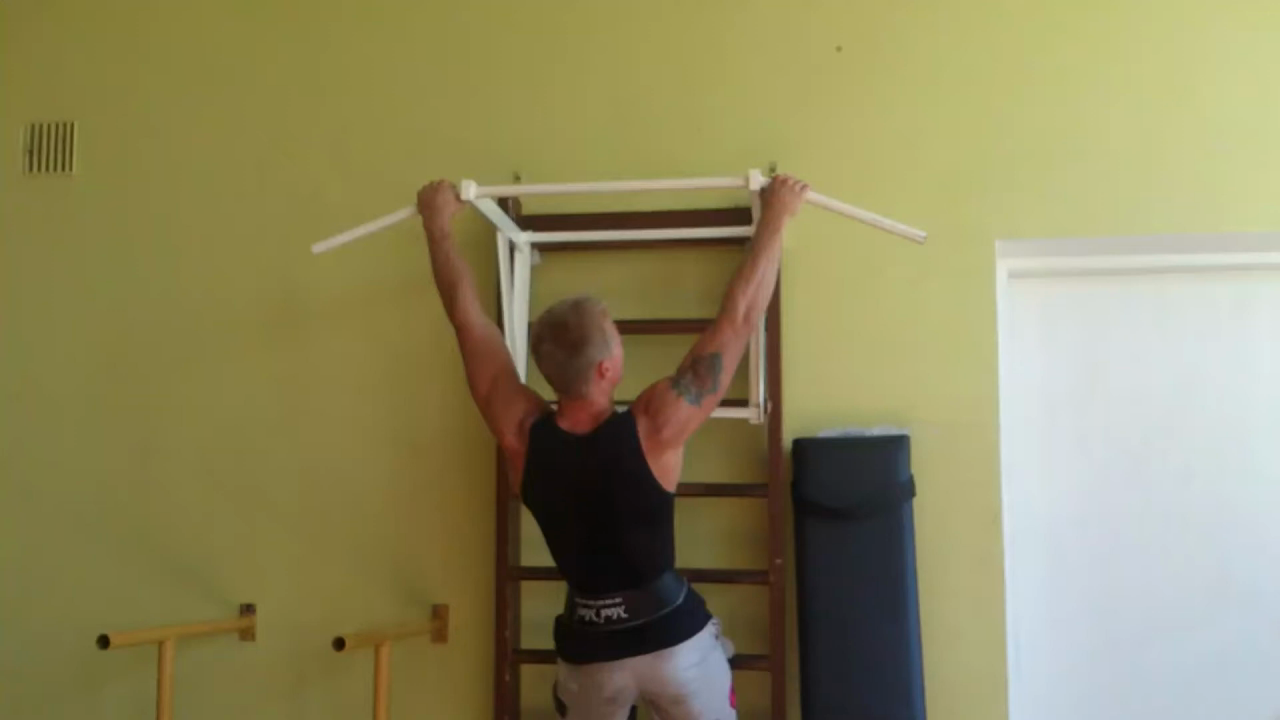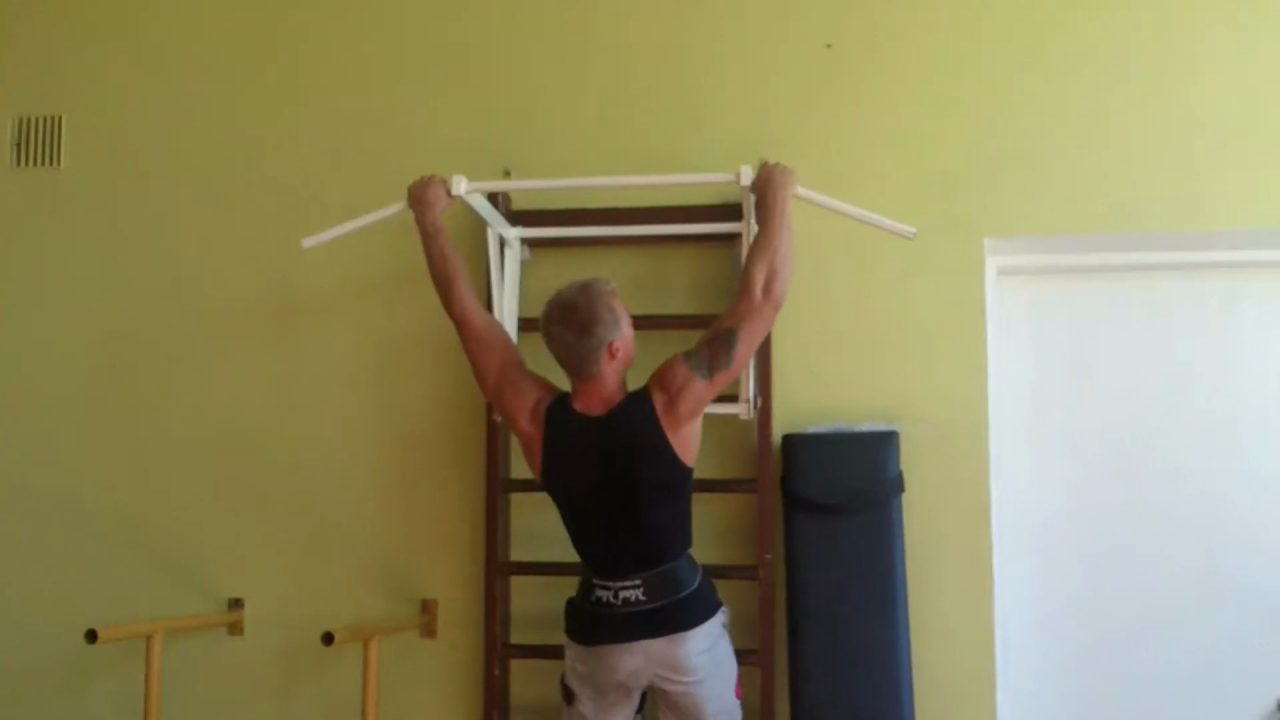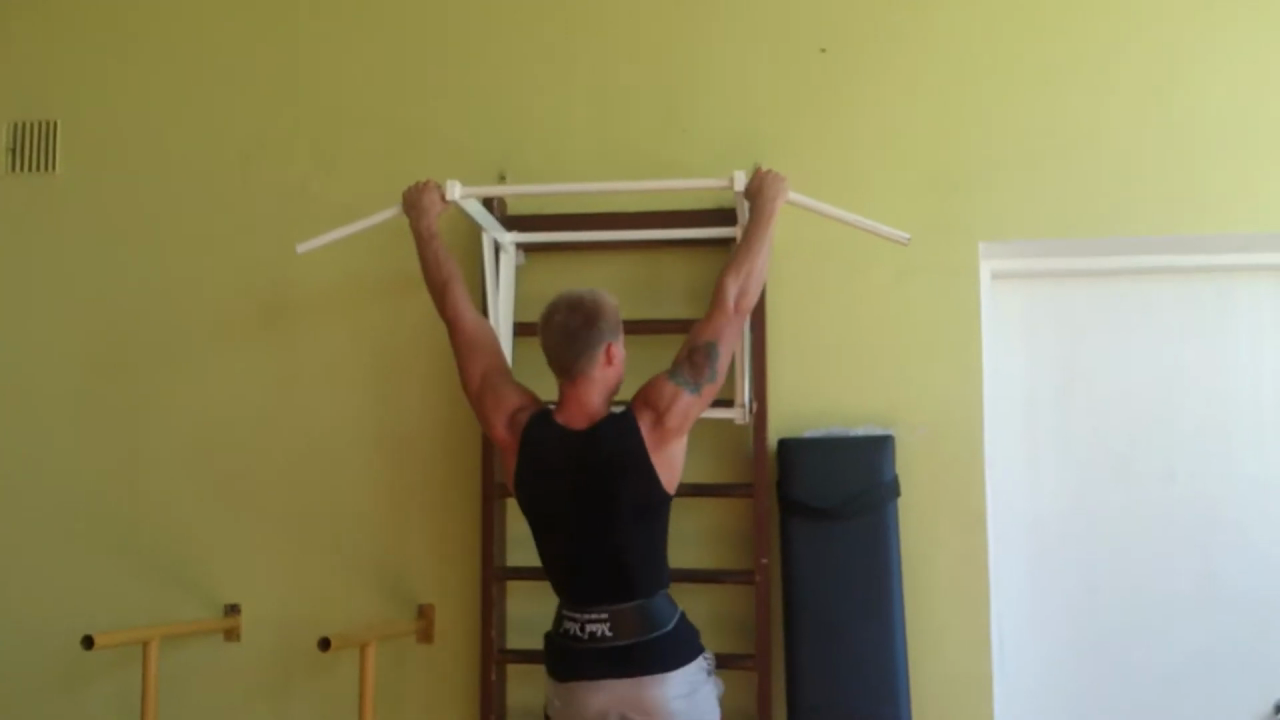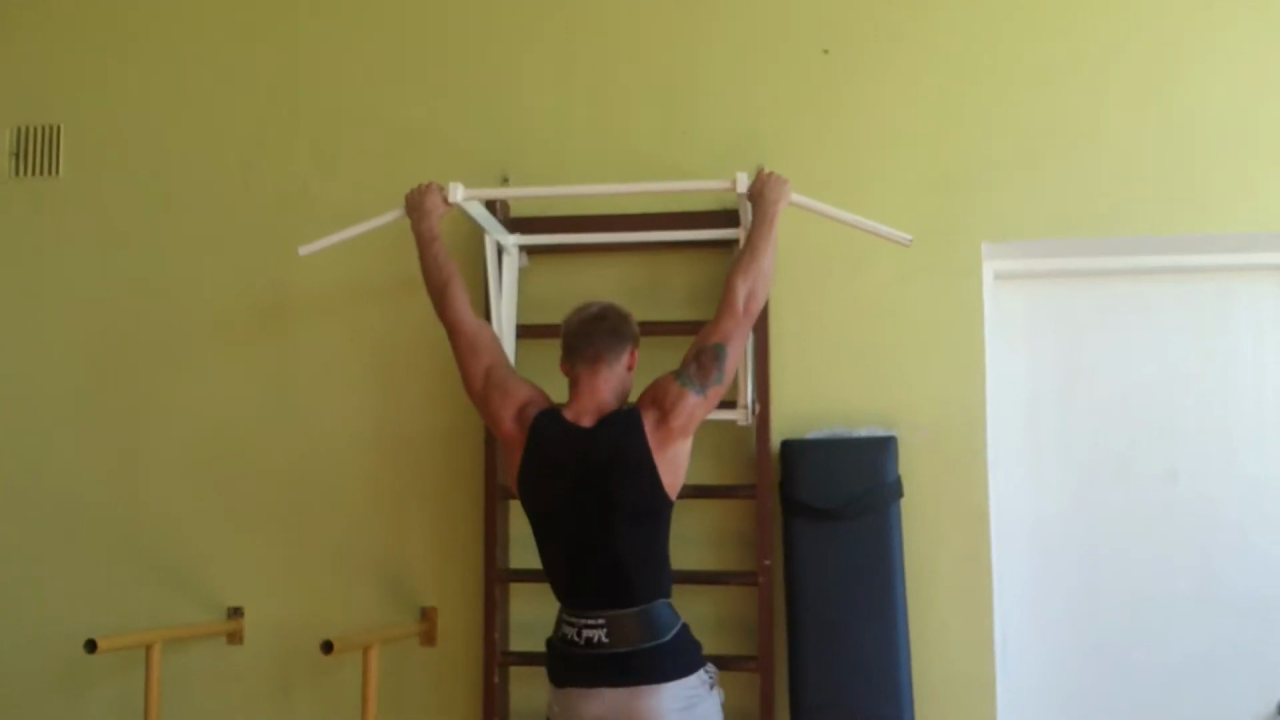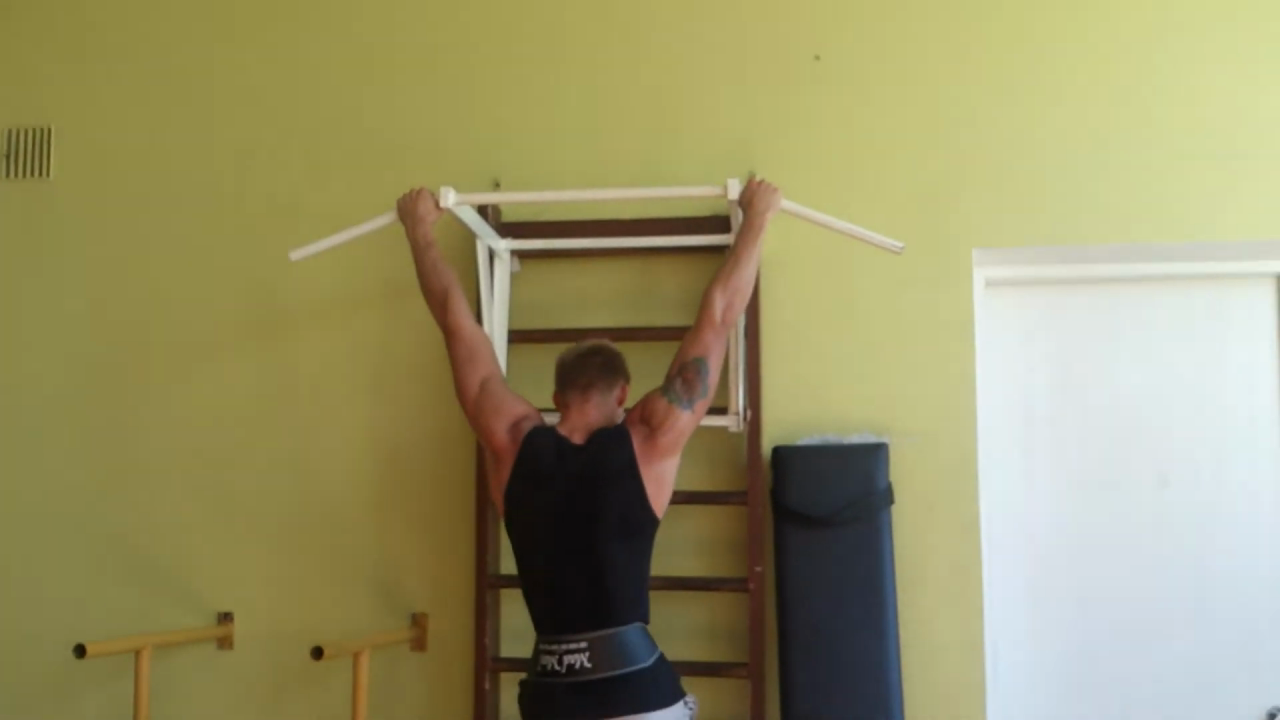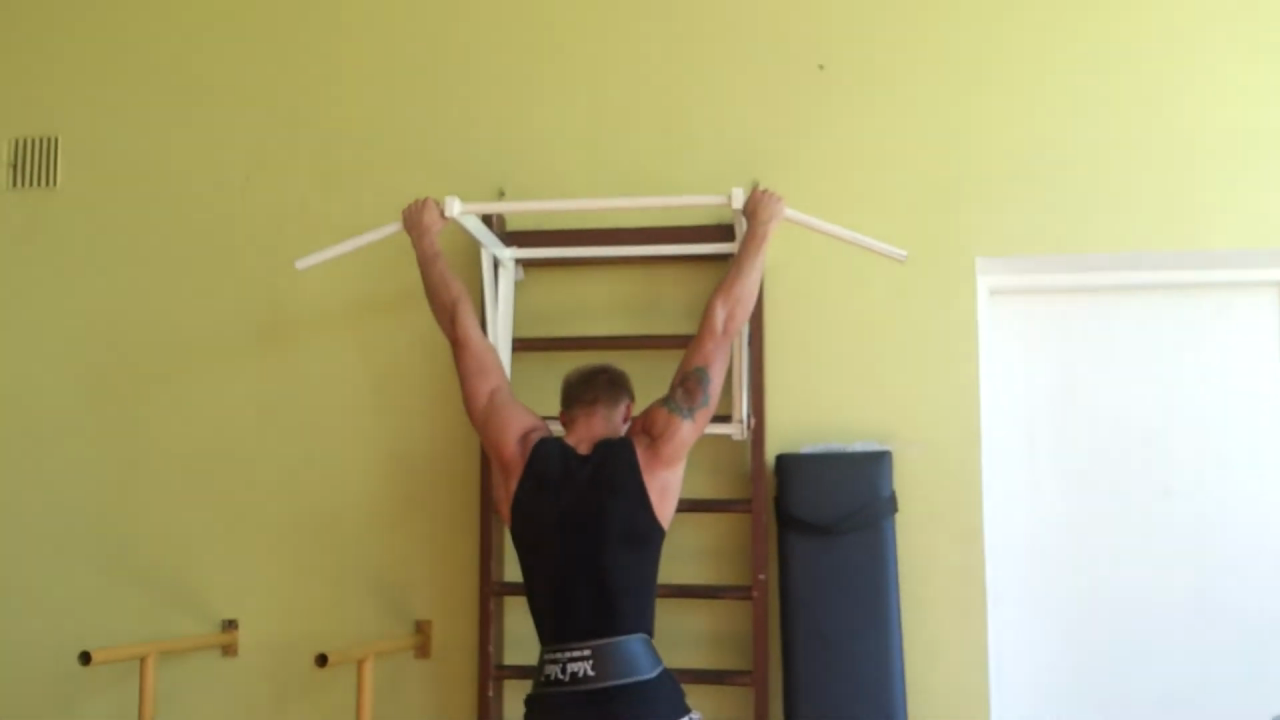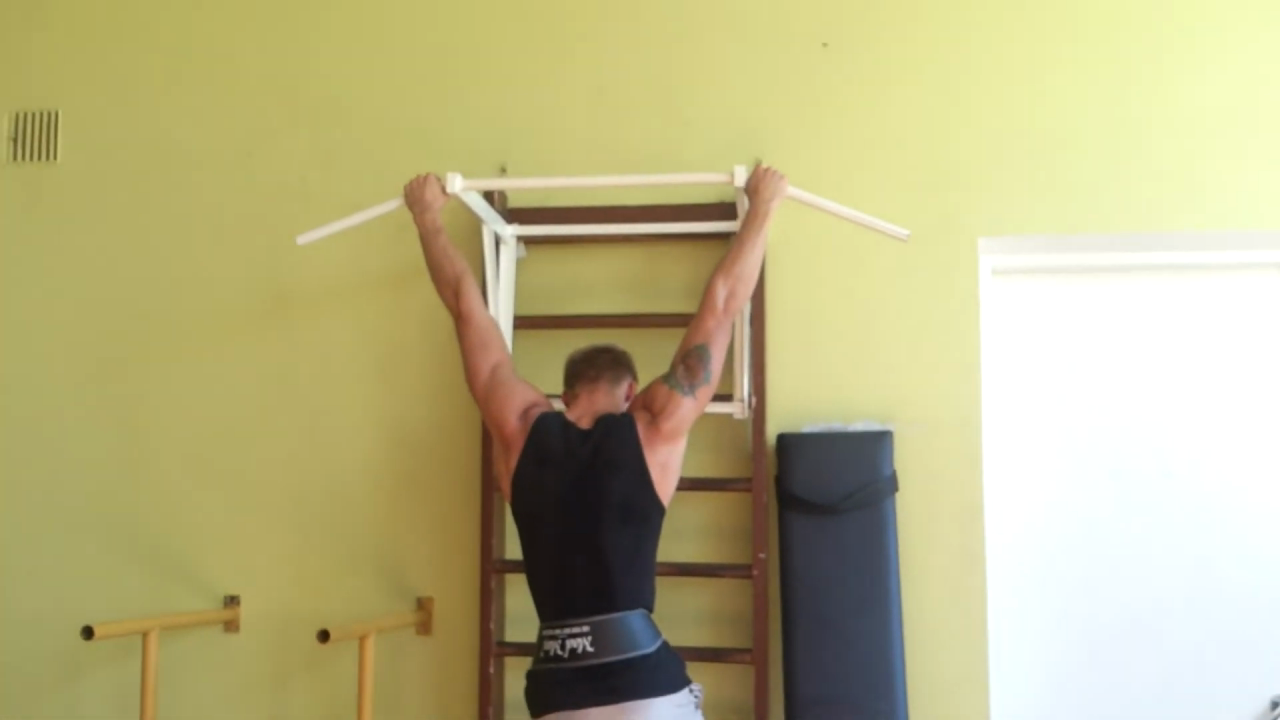
dt=0.4s
person 1, frame 1
left shoulder: (521, 436)
right shoulder: (652, 431)
left elbow: (469, 317)
right elbow: (738, 317)
left wrist: (437, 224)
right wrist: (774, 217)
left hip: (587, 647)
right hip: (673, 638)
person 1, frame 2
left shoulder: (536, 421)
right shoulder: (669, 406)
left elbow: (466, 311)
right elbow: (763, 295)
left wrist: (429, 219)
right wrist: (775, 198)
left hip: (598, 632)
right hip: (683, 623)
person 1, frame 3
left shoulder: (517, 431)
right shoulder: (655, 425)
left elbow: (460, 315)
right elbow: (732, 305)
left wrist: (424, 223)
right wrist: (764, 207)
left hip: (575, 668)
right hip: (660, 662)
person 1, frame 4
left shoulder: (521, 427)
right shoulder: (662, 424)
left elbow: (457, 313)
right elbow: (740, 306)
left wrist: (425, 224)
right wrist: (767, 209)
person 1, frame 5
left shoulder: (512, 445)
right shoulder: (649, 444)
left elbow: (457, 321)
right elbow: (717, 316)
left wrist: (420, 230)
right wrist: (756, 217)
person 1, frame 6
left shoulder: (520, 455)
right shoulder: (653, 454)
left elbow: (464, 331)
right elbow: (720, 327)
left wrist: (425, 240)
right wrist: (760, 227)
person 1, frame 7
left shoulder: (521, 431)
right shoulder: (655, 429)
left elbow: (467, 306)
right elbow: (720, 305)
left wrist: (426, 216)
right wrist: (763, 205)
